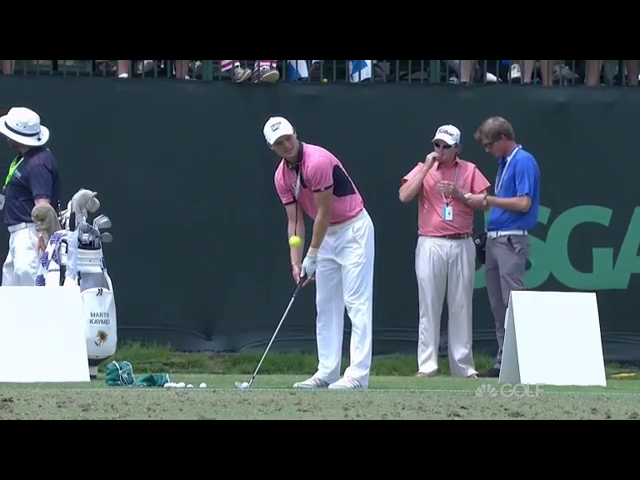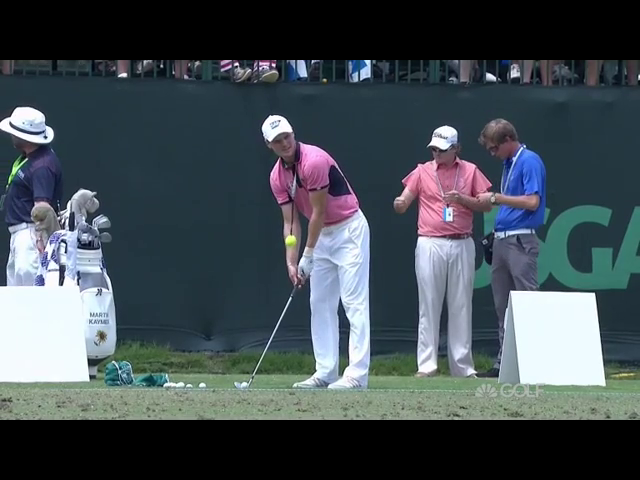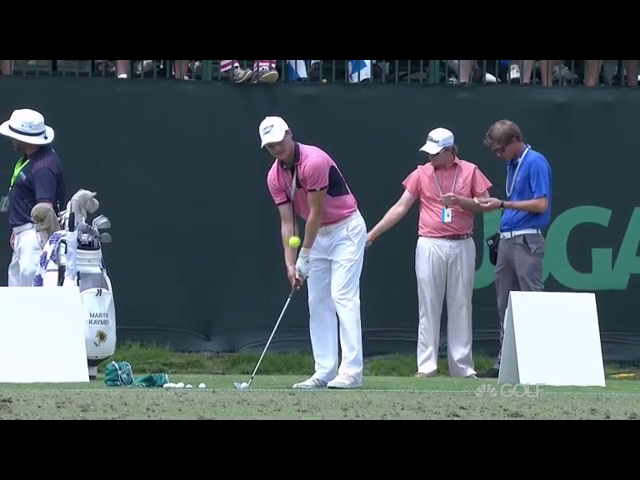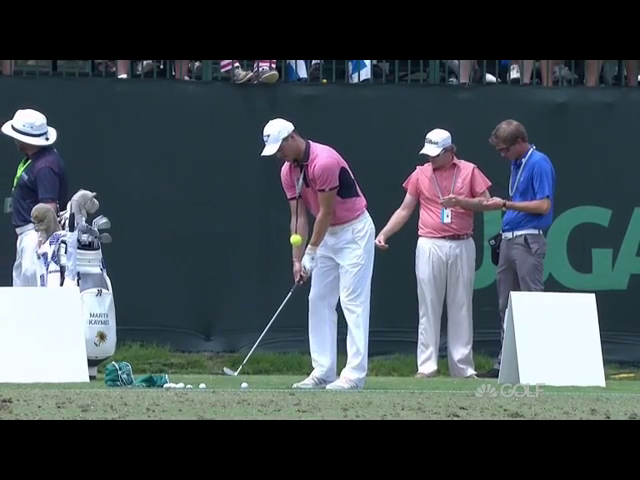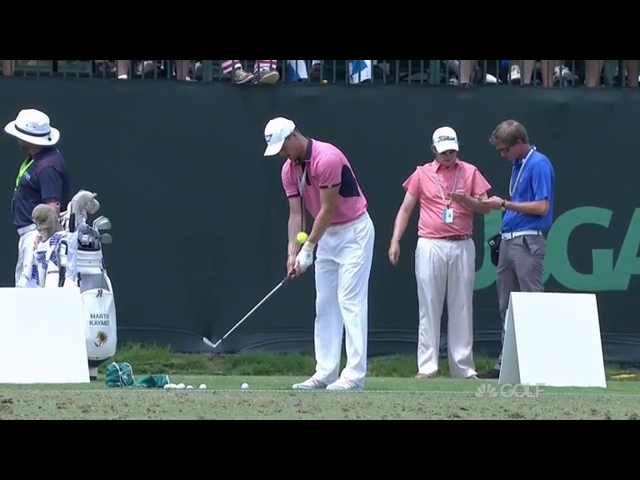
dt=0.4s
person 1, frame 1
left shoulder: (318, 161)
right shoulder: (281, 176)
left elbow: (324, 212)
right elbow: (295, 221)
left wrist: (311, 255)
right wrist: (296, 262)
left hip: (354, 229)
right hip: (328, 234)
left knee: (356, 302)
right knee: (326, 304)
left ankle: (357, 374)
right ankle: (327, 371)
person 1, frame 2
left shoulder: (314, 160)
right shoulder: (276, 176)
left elbow: (319, 212)
right elbow: (290, 221)
left wrist: (307, 255)
right wrist: (291, 263)
left hip: (349, 230)
right hip: (323, 234)
left knee: (354, 302)
right knee: (320, 304)
left ankle: (357, 374)
right ankle: (326, 371)
person 1, frame 3
left shoulder: (315, 161)
right shoulder: (274, 176)
left elbow: (316, 213)
right elbow: (287, 222)
left wrist: (304, 256)
right wrist: (290, 263)
left hip: (347, 229)
right hip: (320, 234)
left knee: (343, 297)
right knee: (318, 304)
left ankle: (351, 370)
right ankle: (325, 371)
person 1, frame 4
left shoulder: (324, 161)
right shoulder: (287, 171)
left elbow: (326, 212)
right elbow: (299, 216)
left wrist: (311, 253)
right wrist: (297, 259)
left hip: (355, 231)
right hip: (329, 233)
left knee: (353, 302)
right knee: (319, 300)
left ankle: (354, 374)
right ankle: (323, 370)
person 1, frame 5
left shoulder: (328, 158)
right shoulder: (289, 169)
left elbow: (327, 209)
right elbow: (296, 214)
left wrist: (308, 249)
right wrist: (292, 253)
left hip: (354, 231)
right hip: (328, 234)
left knee: (350, 302)
right knee: (325, 305)
left ankle: (354, 374)
right ankle: (326, 372)
person 2, frame 1
left shoulder: (524, 161)
right shoulder: (504, 162)
left elbow: (523, 203)
left wrist: (487, 200)
left hip: (512, 240)
right hip: (495, 238)
left knee: (513, 301)
right knee: (498, 305)
right ankle: (503, 362)
person 2, frame 2
left shoulder: (530, 161)
right shoulder: (508, 163)
left elbow: (532, 202)
left wrist: (495, 197)
left hip: (520, 240)
right hip: (501, 239)
right knee: (502, 306)
right ankle: (504, 361)
person 2, frame 3
left shoulder: (536, 162)
right shoulder: (512, 164)
left elbow: (541, 204)
left wrist: (502, 204)
left hip: (527, 240)
right hip: (506, 239)
right knee: (505, 305)
right ankle: (504, 361)
person 2, frame 4
left shoulder: (540, 163)
right shoulder: (516, 164)
left elbow: (544, 206)
left wrist: (505, 204)
right wrist: (501, 205)
left hip: (528, 241)
right hip: (508, 239)
right knee: (506, 305)
right ankle: (504, 362)
person 2, frame 5
left shoulder: (539, 164)
right shoulder: (517, 164)
left elbow: (542, 207)
left wrist: (504, 204)
right wrist: (501, 204)
left hip: (527, 241)
right hip: (508, 240)
right knee: (506, 307)
right ankle: (505, 362)
person 3, frame 1
left shoulder: (470, 170)
right shoulder: (422, 169)
right elbow: (404, 196)
left wrist: (458, 193)
right wrist: (426, 168)
left hip: (462, 245)
right hip: (430, 245)
left knee: (461, 306)
right knee: (429, 305)
left ankle: (463, 365)
right ankle: (427, 364)
person 3, frame 2
left shoulder: (471, 170)
right shoulder: (422, 171)
left elbow: (486, 205)
right elbow: (401, 206)
left wrist: (462, 199)
right wrist: (399, 203)
left hip: (462, 245)
right hip: (430, 245)
left knee: (461, 306)
right knee: (429, 305)
left ankle: (462, 364)
right ankle: (426, 364)
person 3, frame 3
left shoulder: (470, 171)
right shoulder: (421, 173)
right elbow: (401, 206)
left wrist: (460, 200)
right wrist: (374, 232)
left hip: (461, 246)
right hip: (429, 246)
left knee: (461, 306)
right knee: (429, 306)
left ankle: (462, 365)
right ankle: (426, 364)
person 3, frame 4
left shoulder: (469, 170)
right shoulder: (420, 174)
left elbow: (486, 202)
right elbow: (404, 210)
left wrist: (461, 201)
right wrist: (383, 234)
left hip: (462, 246)
right hip: (430, 246)
left knee: (461, 306)
right knee: (429, 306)
left ankle: (462, 365)
right ankle: (426, 365)
person 3, frame 5
left shoulder: (470, 172)
right shoulder: (421, 173)
left elbow: (485, 207)
right elbow: (405, 210)
left wrist: (465, 200)
right wrist: (395, 240)
left hip: (462, 247)
right hip: (430, 246)
left knee: (461, 307)
right knee: (429, 307)
left ankle: (463, 366)
right ankle: (427, 365)
person 4, frame 1
left shoulder: (38, 163)
right shoulder: (25, 157)
left elbow: (43, 203)
left hip: (31, 233)
right hip: (20, 233)
left knee: (29, 281)
person 4, frame 2
left shoulder: (42, 165)
right shoulder: (28, 156)
left elbow: (42, 205)
left wrist: (41, 237)
left hip: (31, 233)
right hip: (20, 232)
left knee: (30, 282)
person 4, frame 3
left shoulder: (44, 166)
right shoulder: (29, 158)
left elbow: (45, 207)
right wrist: (16, 230)
left hip: (34, 234)
right hip: (24, 233)
left knee: (32, 282)
right knee: (16, 281)
person 4, frame 4
left shoulder: (45, 166)
right shoulder: (33, 158)
left elbow: (49, 207)
left hip: (37, 233)
right hip: (27, 233)
left knee: (34, 282)
right knee: (20, 281)
person 4, frame 5
left shoulder: (47, 165)
right shoulder: (34, 158)
left elbow: (53, 207)
left hip: (38, 234)
right hip: (28, 234)
right knee: (22, 282)
